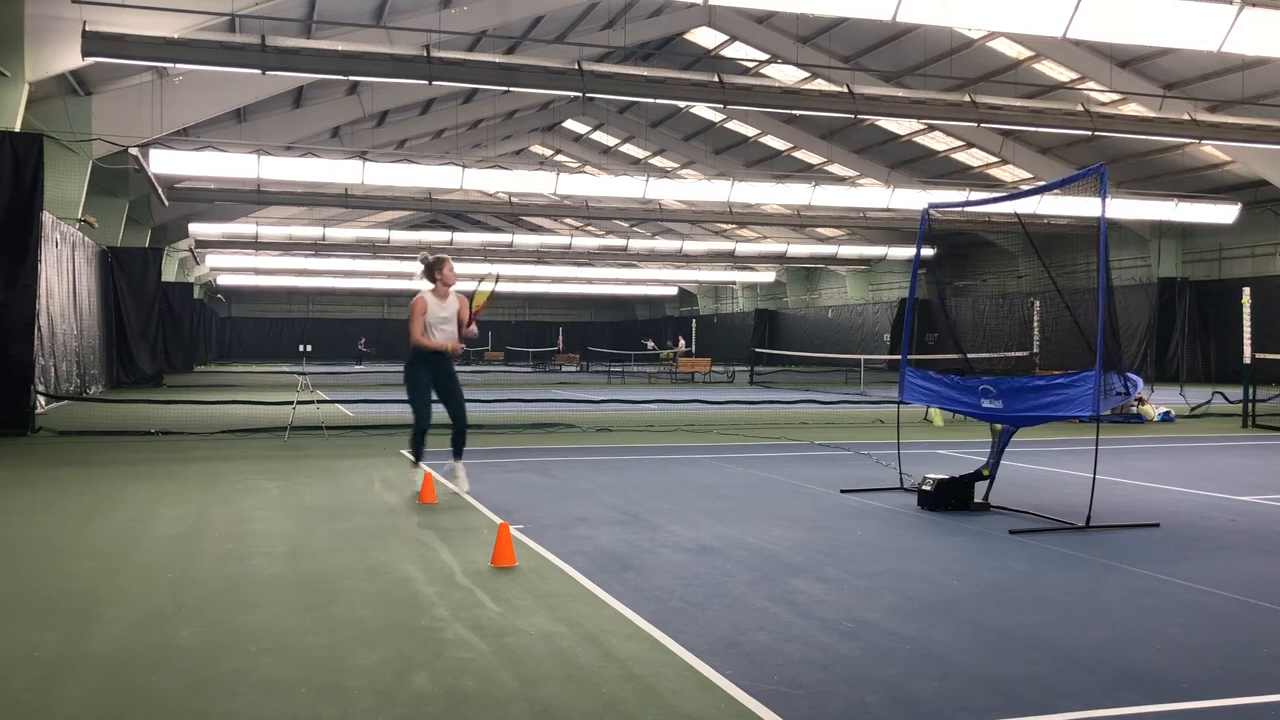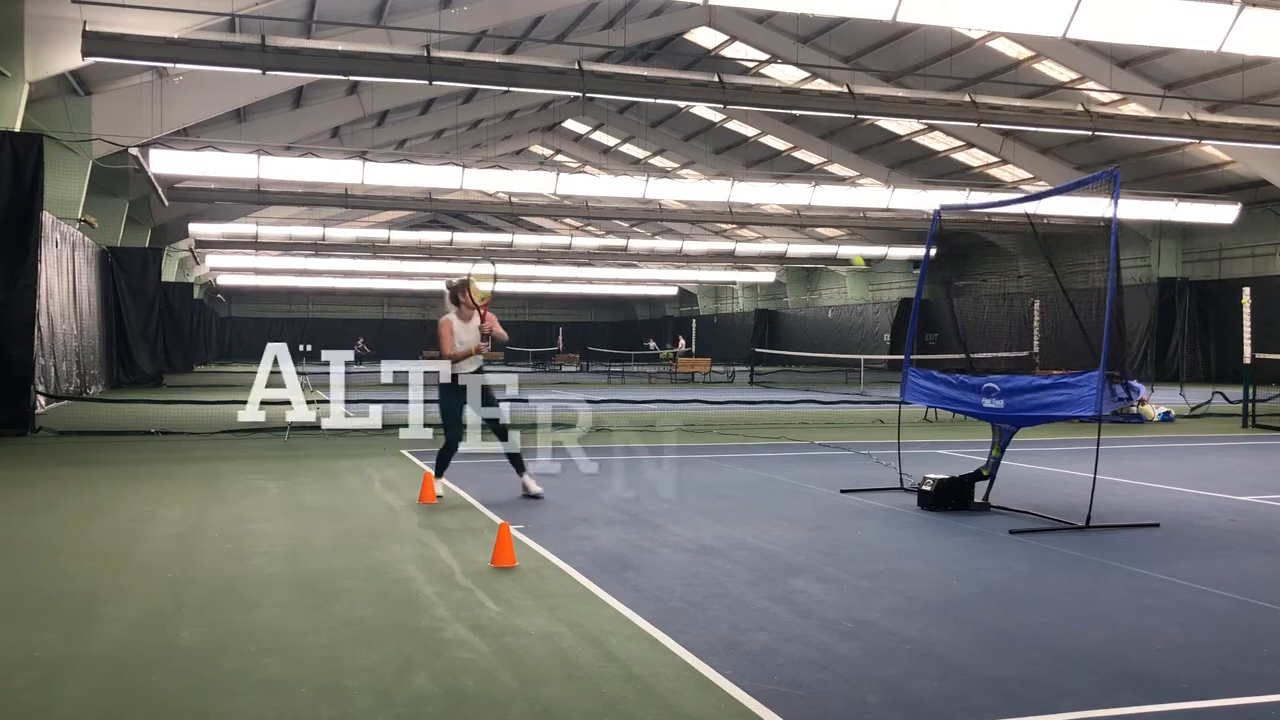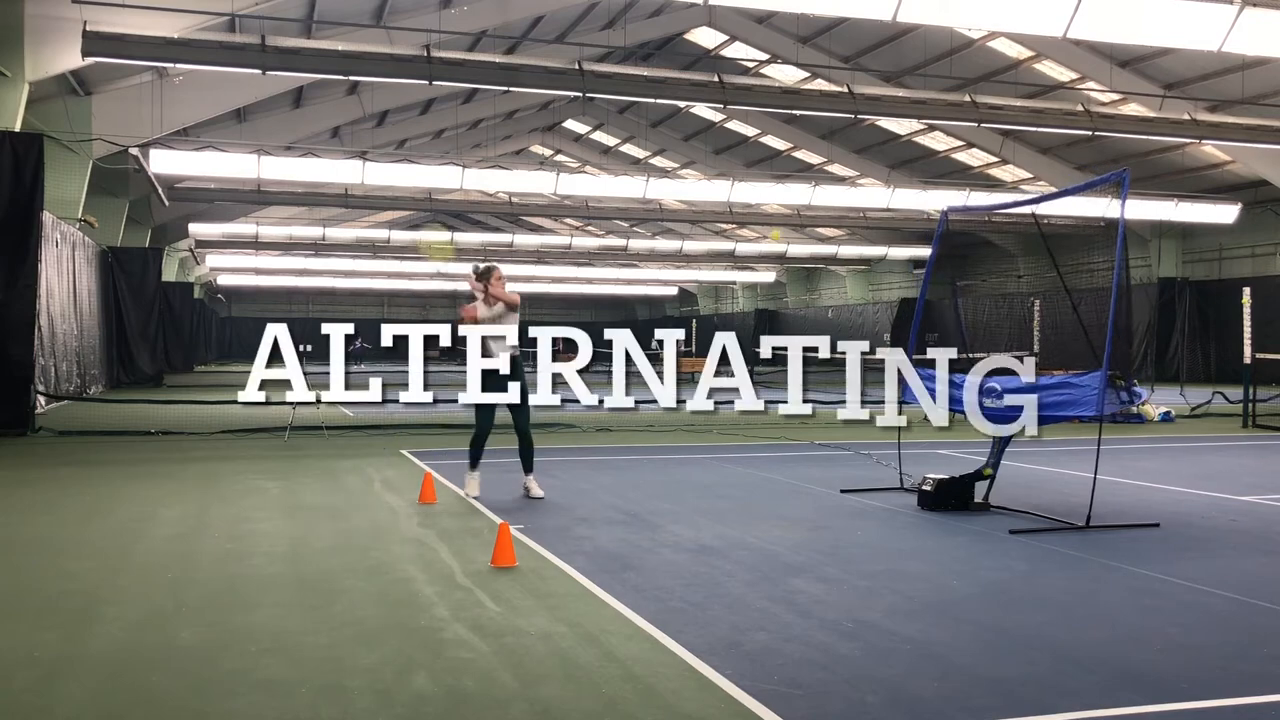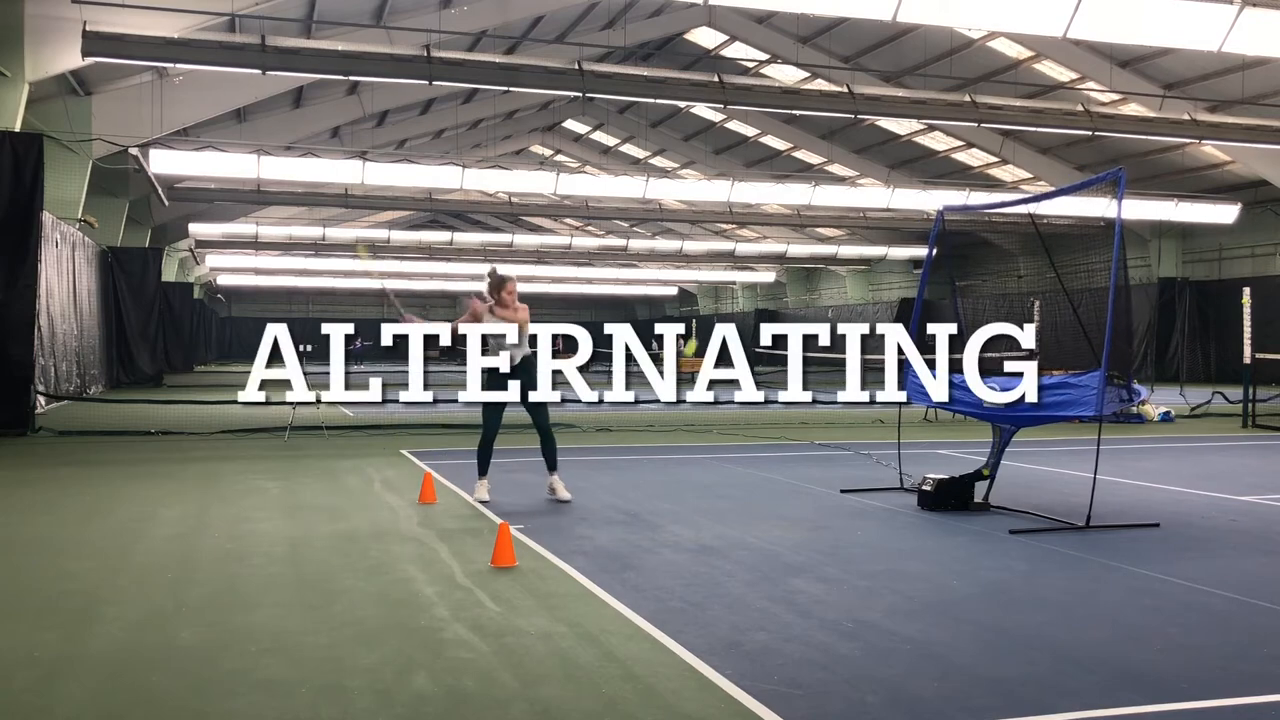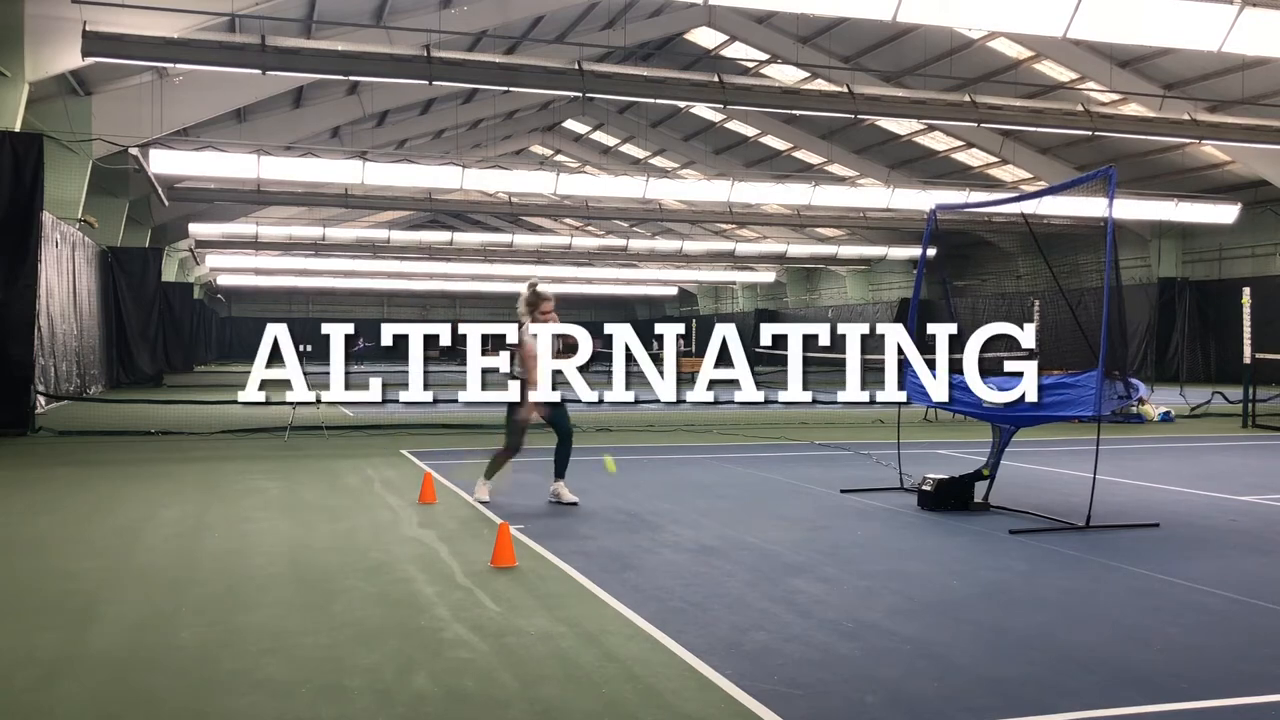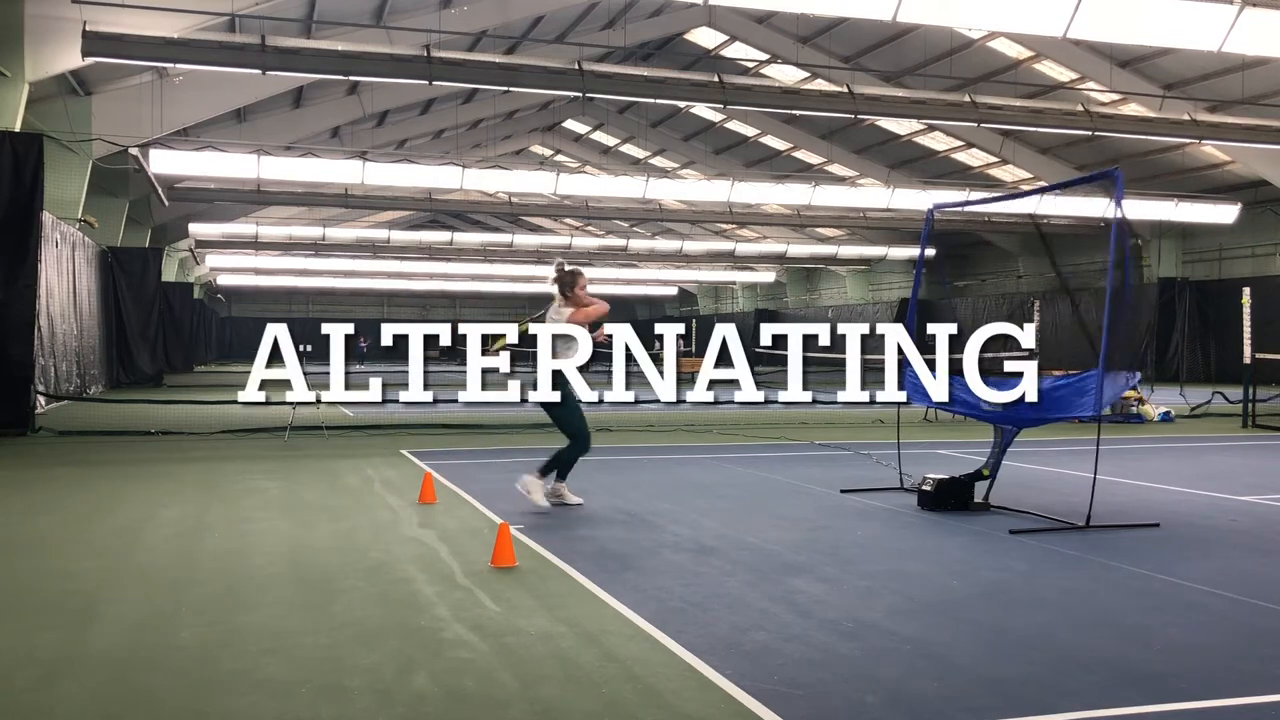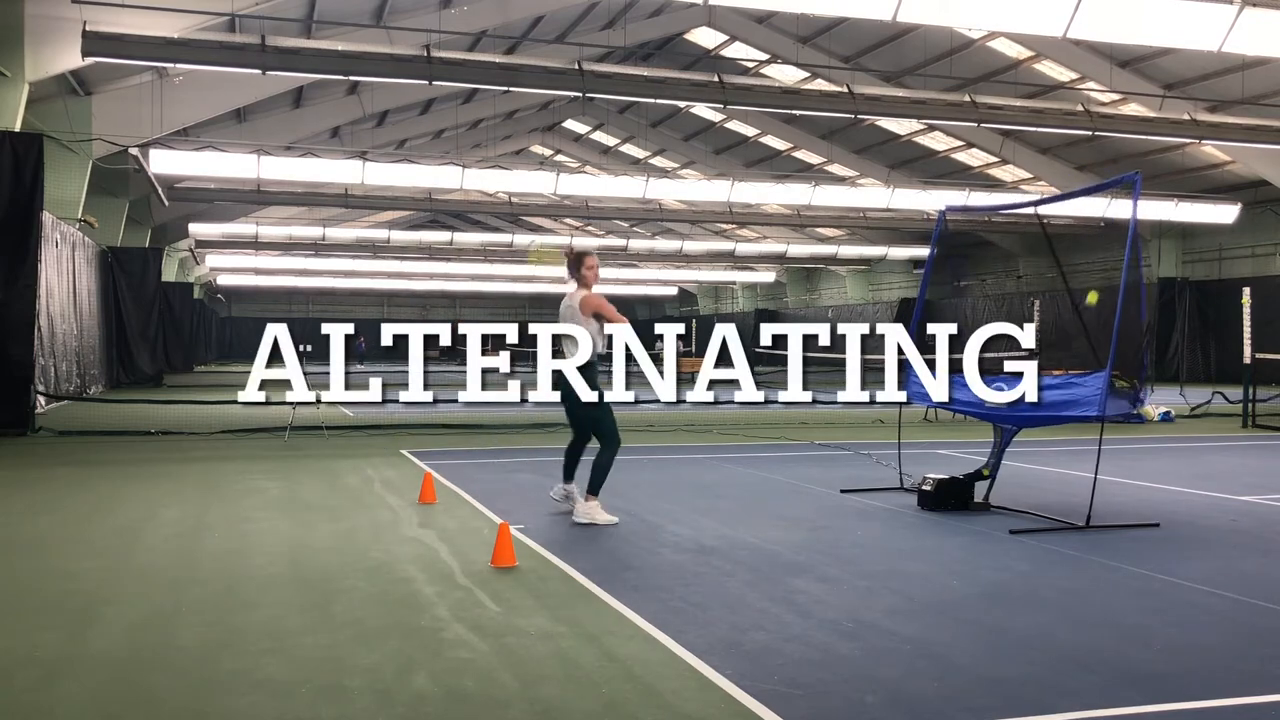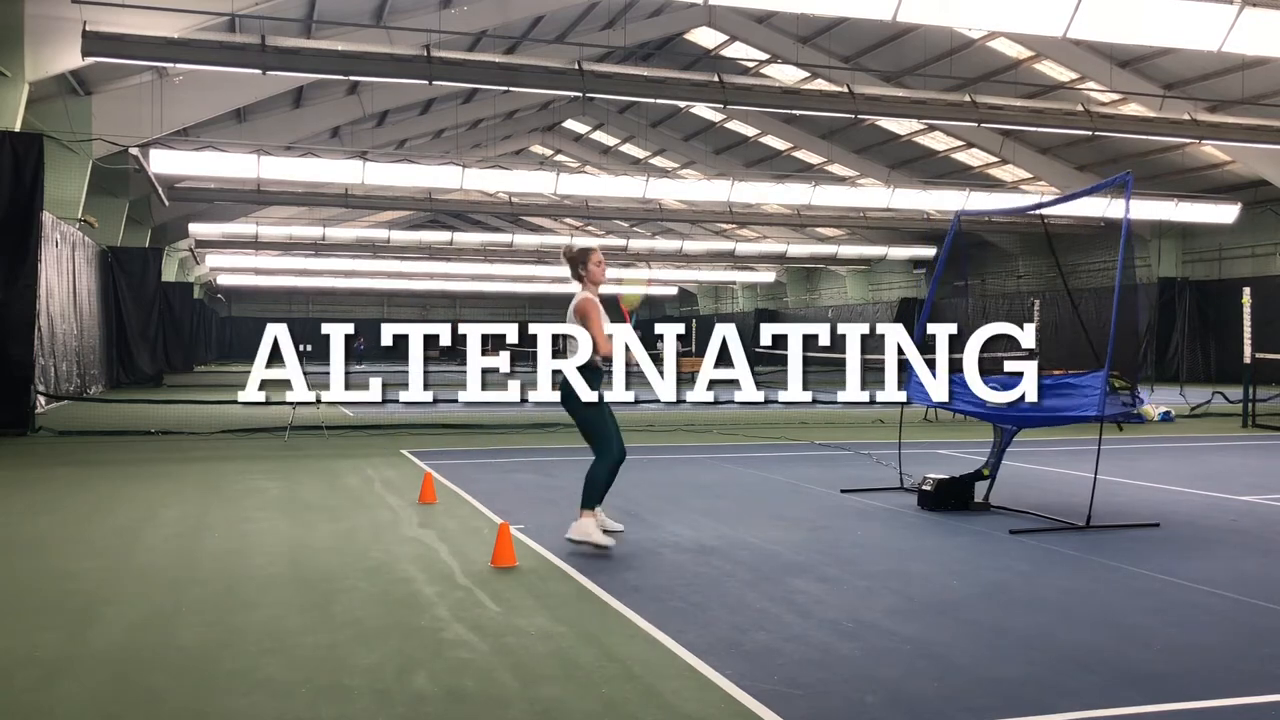
dt=0.3s
person 1, frame 1
left shoulder: (459, 299)
right shoulder: (420, 301)
left elbow: (471, 331)
right elbow: (416, 339)
left wrist: (470, 330)
right wrist: (447, 346)
left hip: (444, 364)
right hip: (420, 364)
left knee: (460, 421)
right knee: (422, 423)
left ankle: (456, 465)
right ankle: (417, 470)
person 1, frame 2
left shoulder: (485, 317)
right shoulder: (447, 322)
left elbow: (503, 337)
right elbow: (448, 355)
left wrist: (492, 331)
right wrist: (472, 350)
right hip: (452, 383)
left knee: (503, 431)
right knee: (453, 441)
left ankle: (524, 479)
right ankle: (437, 480)
person 1, frame 3
left shoulder: (513, 301)
right shoulder: (473, 310)
left elbow: (510, 298)
left wrist: (487, 289)
right wrist: (468, 320)
left hip: (513, 368)
right hip: (487, 370)
left knee: (523, 428)
right knee: (483, 428)
left ankle: (529, 479)
right ankle: (472, 474)
person 1, frame 4
left shoulder: (521, 309)
right shoulder: (480, 312)
left elbow: (519, 322)
right elbow: (451, 329)
left wrist: (490, 309)
right wrist: (417, 323)
left hip: (525, 369)
right hip: (497, 373)
left knee: (544, 427)
right knee: (490, 431)
left ankle: (554, 480)
right ankle: (482, 483)
person 1, frame 5
left shoulder: (552, 321)
right shoulder: (526, 336)
right elbow: (532, 374)
right wrist: (528, 405)
right hip: (523, 388)
left knee: (566, 433)
right knee: (512, 446)
left ankle: (558, 486)
right ankle: (484, 482)
person 1, frame 6
left shoulder: (558, 308)
right shoulder: (573, 316)
right elbow: (604, 307)
left wrist: (591, 336)
right wrist: (586, 300)
left hip: (556, 380)
right hip: (554, 384)
left knee: (581, 438)
right knee: (581, 442)
left ankle: (557, 487)
right ankle: (535, 480)
person 1, frame 7
left shoulder: (570, 299)
right shoulder: (592, 300)
right elbow: (625, 325)
left wrist: (605, 324)
right wrist: (613, 320)
right hip: (582, 375)
left knee: (582, 436)
right knee: (611, 442)
left ankle: (565, 488)
right ankle: (589, 505)
person 1, frame 8
left shoulder: (586, 301)
right shoulder: (587, 302)
right elbow: (604, 350)
left hip: (585, 385)
right hip: (581, 385)
left knee: (617, 453)
right knee: (607, 454)
left ankle: (593, 512)
right ankle: (584, 523)
